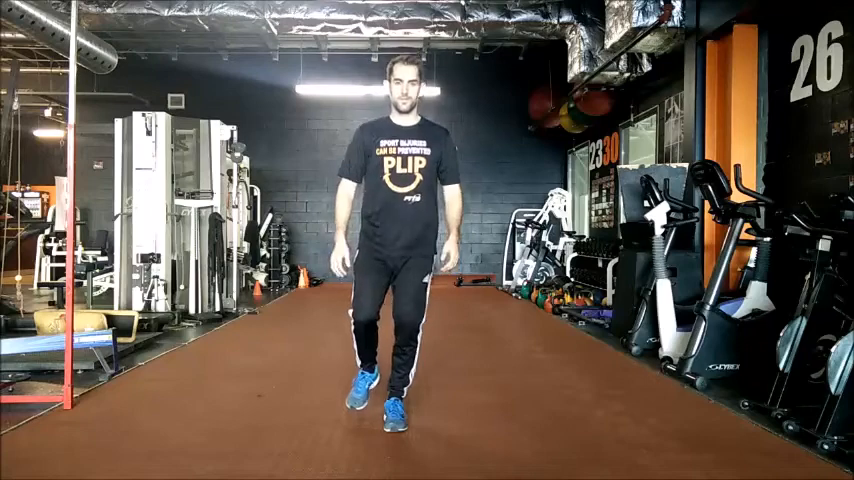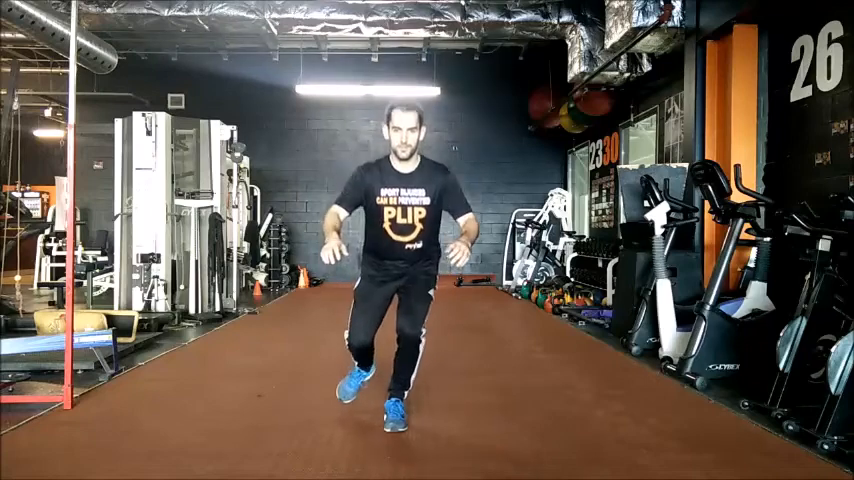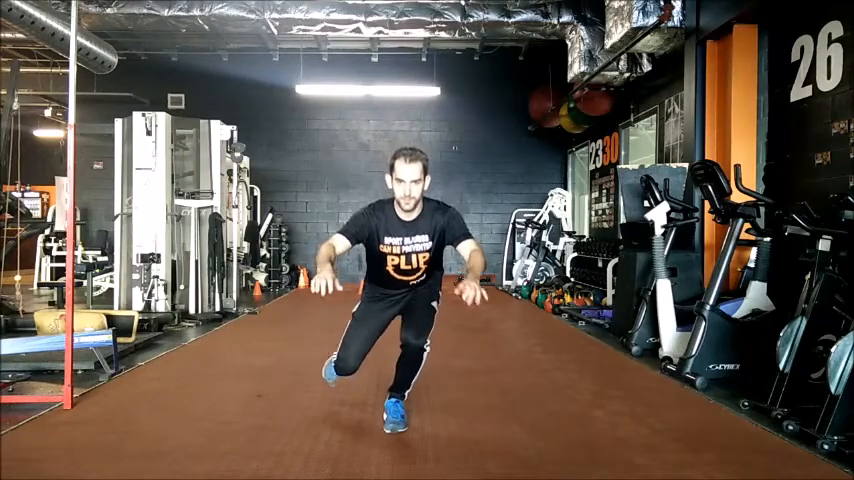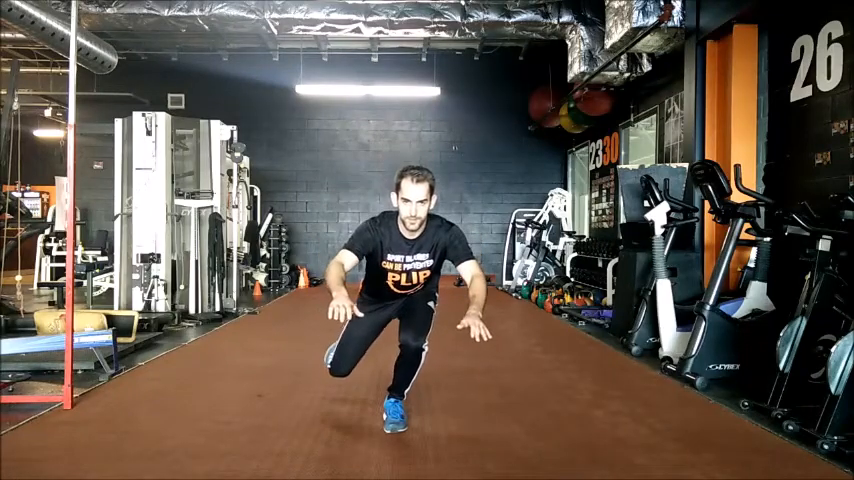
dt=0.7s
person 1, frame 1
left shoulder: (438, 137)
right shoulder: (368, 134)
left elbow: (452, 191)
right elbow: (347, 188)
left wrist: (453, 236)
right wrist: (340, 239)
left hip: (418, 249)
right hip: (373, 246)
left knee: (409, 323)
right knee: (363, 315)
left ankle: (396, 398)
right ankle: (367, 371)
person 1, frame 2
left shoulder: (440, 177)
right shoulder: (367, 175)
left elbow: (469, 220)
right elbow: (335, 212)
left wrist: (465, 240)
right wrist: (332, 236)
left hip: (420, 269)
right hip: (377, 268)
left knee: (410, 332)
right knee: (359, 338)
left ankle: (395, 399)
right ankle: (363, 368)
person 1, frame 3
left shoulder: (444, 216)
right shoulder: (372, 216)
left elbow: (473, 251)
right elbow: (332, 245)
left wrist: (471, 278)
right wrist: (325, 267)
left hip: (422, 291)
right hip: (379, 292)
left knee: (414, 342)
right knee: (345, 365)
left ankle: (396, 400)
right ankle: (339, 361)
person 1, frame 4
left shoulder: (446, 233)
right shoulder: (374, 229)
left elbow: (474, 275)
right elbow: (338, 263)
left wrist: (474, 311)
right wrist: (339, 294)
left hip: (419, 296)
right hip: (375, 298)
left knee: (413, 343)
right knee: (338, 368)
left ankle: (395, 400)
right ankle: (341, 347)
